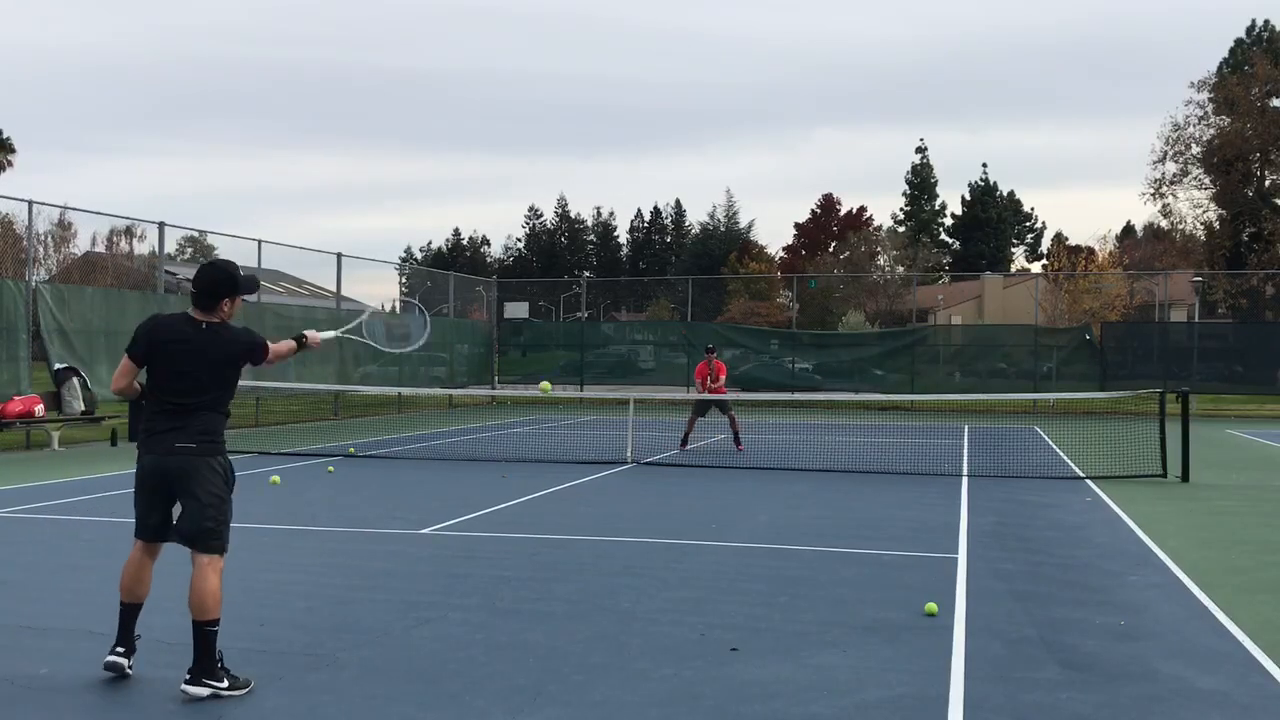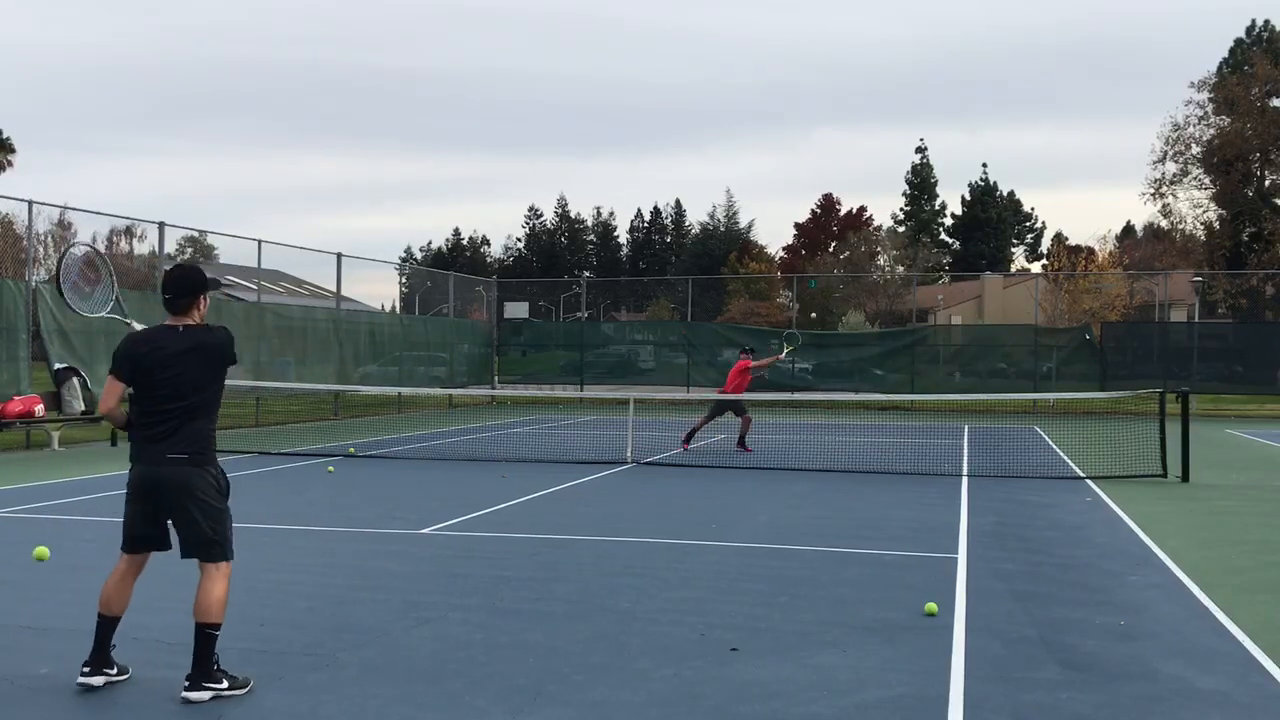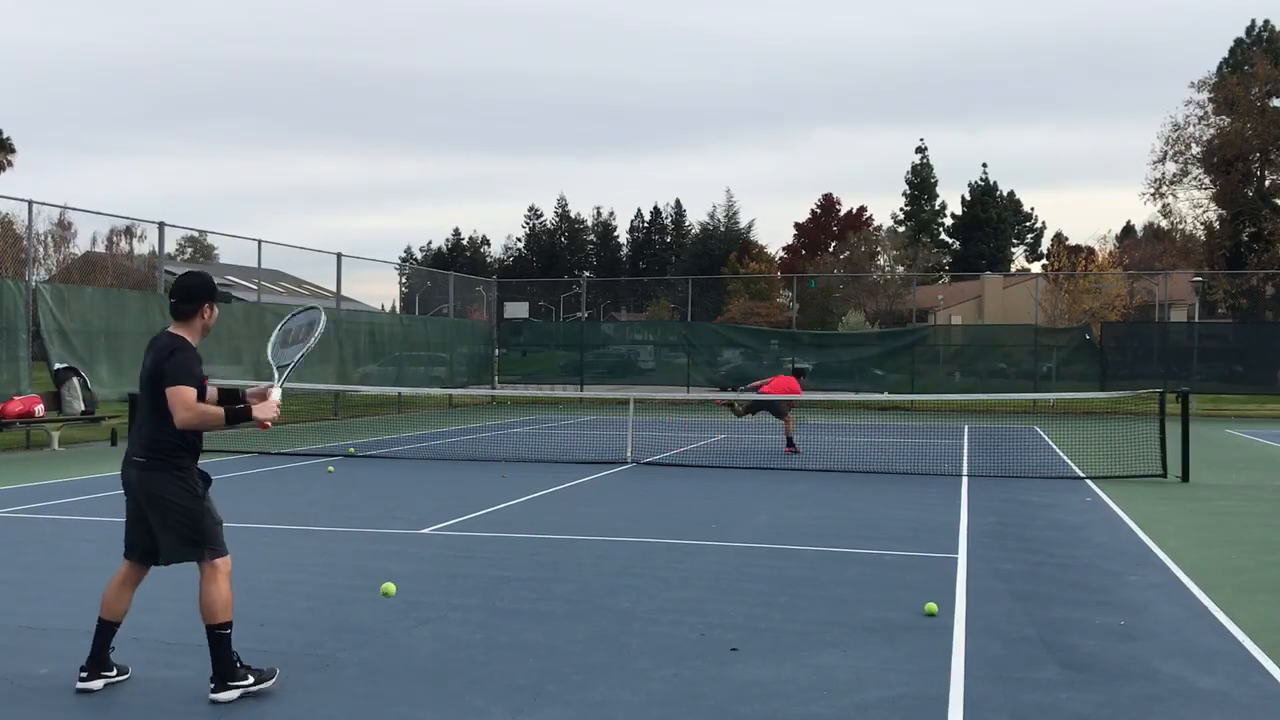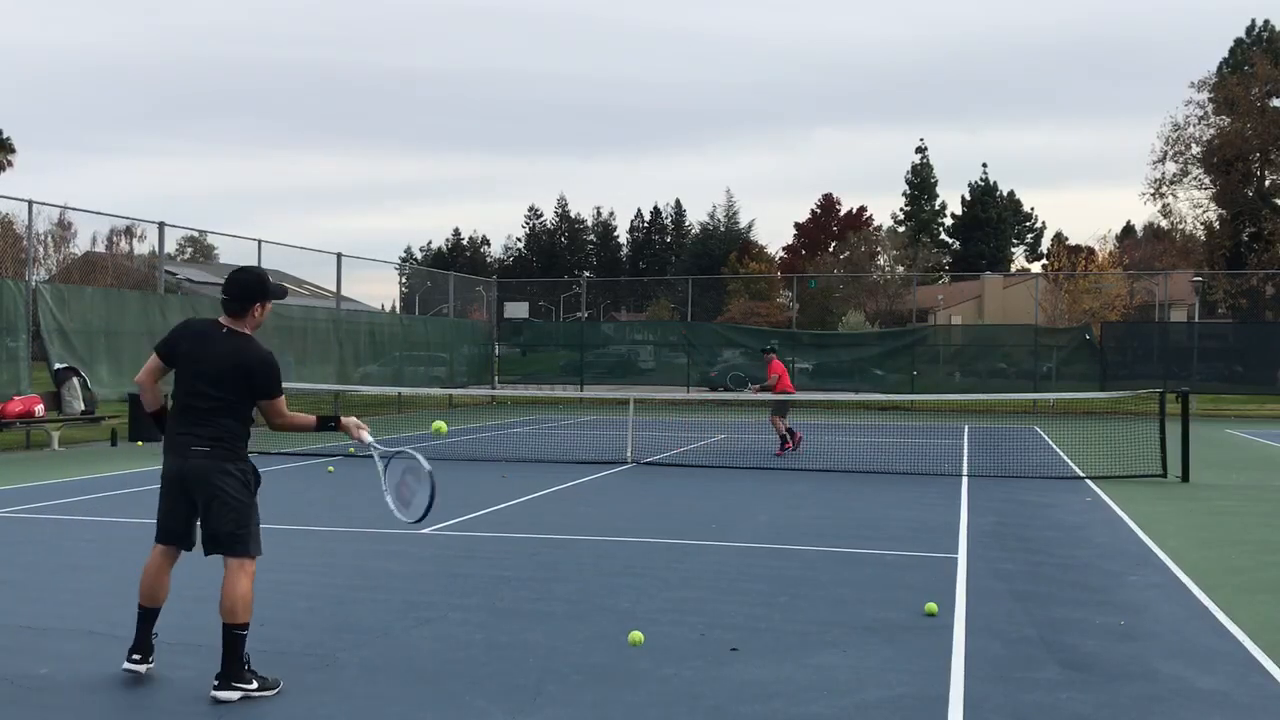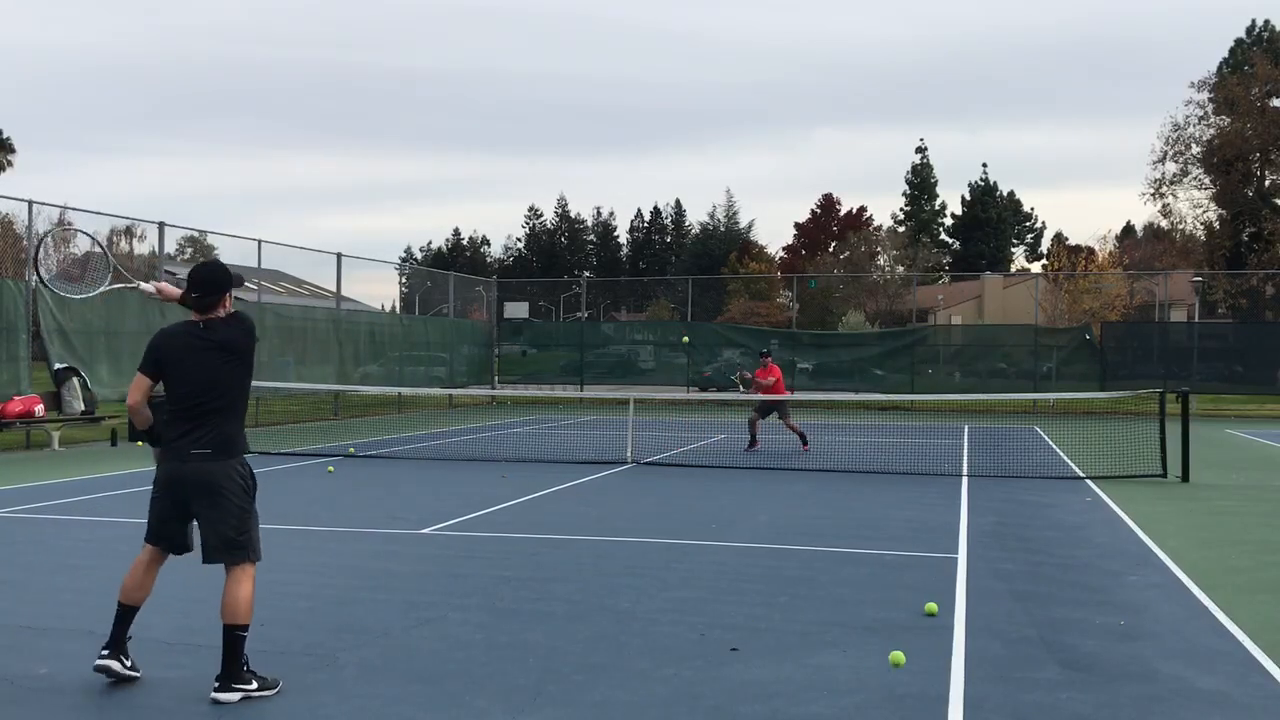
dt=0.4s
person 1, frame 1
left shoulder: (155, 328)
right shoulder: (235, 342)
left elbow: (120, 385)
right elbow: (271, 352)
right wrist: (303, 340)
left hip: (153, 454)
right hip: (200, 460)
left knee: (145, 547)
right knee: (208, 560)
left ankle: (122, 645)
right ankle: (204, 670)
person 1, frame 2
left shoulder: (135, 344)
right shoulder: (220, 342)
left elbow: (107, 407)
left hip: (145, 467)
right hip: (194, 469)
left knee: (131, 560)
right knee: (216, 567)
left ankle: (97, 661)
right ankle: (203, 674)
person 1, frame 3
left shoulder: (163, 344)
right shoulder: (181, 354)
right elbow: (184, 417)
left wrist: (242, 396)
right wrist: (247, 415)
left hip: (140, 469)
right hip: (168, 473)
left knee: (133, 566)
right knee: (216, 565)
left ankle: (95, 665)
right ankle: (227, 674)
person 1, frame 4
left shoulder: (188, 331)
right shoulder: (258, 359)
left elbow: (144, 381)
right elbow: (280, 420)
left wrist: (163, 421)
right wrist: (335, 423)
left hip: (178, 458)
right hip: (222, 465)
left knee: (165, 549)
right knee: (240, 563)
left ankle: (140, 649)
right ankle: (232, 674)
person 1, frame 5
left shoulder: (165, 339)
right shoulder: (241, 331)
left elbow: (135, 403)
left wrist: (158, 439)
right wrist: (180, 295)
left hip: (173, 464)
right hip: (221, 467)
left knee: (152, 552)
right knee: (241, 567)
left ankle: (114, 648)
right ankle: (232, 675)
